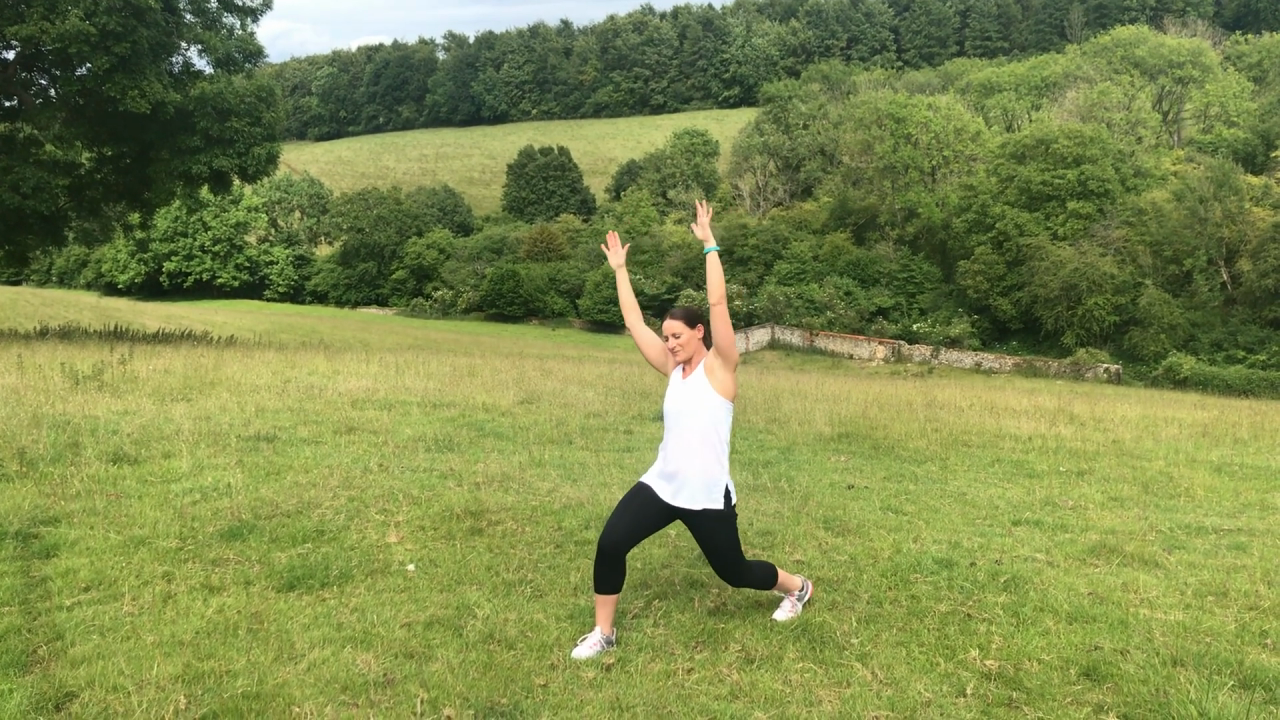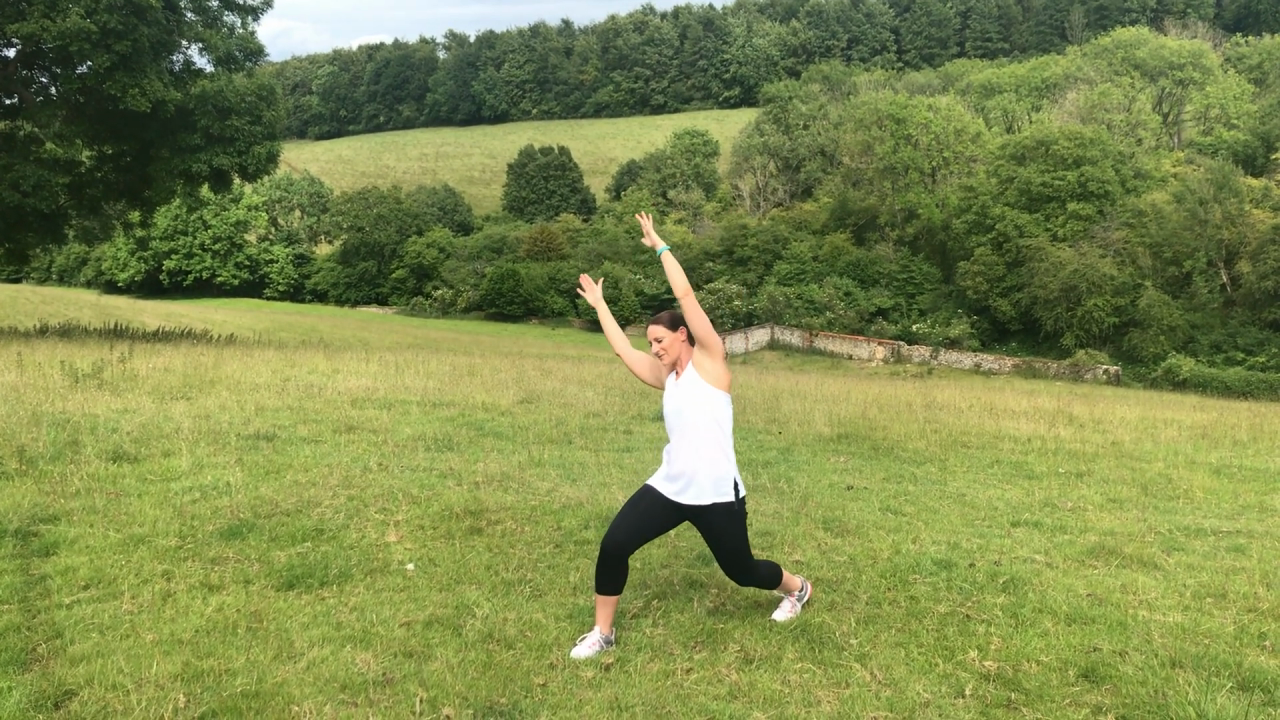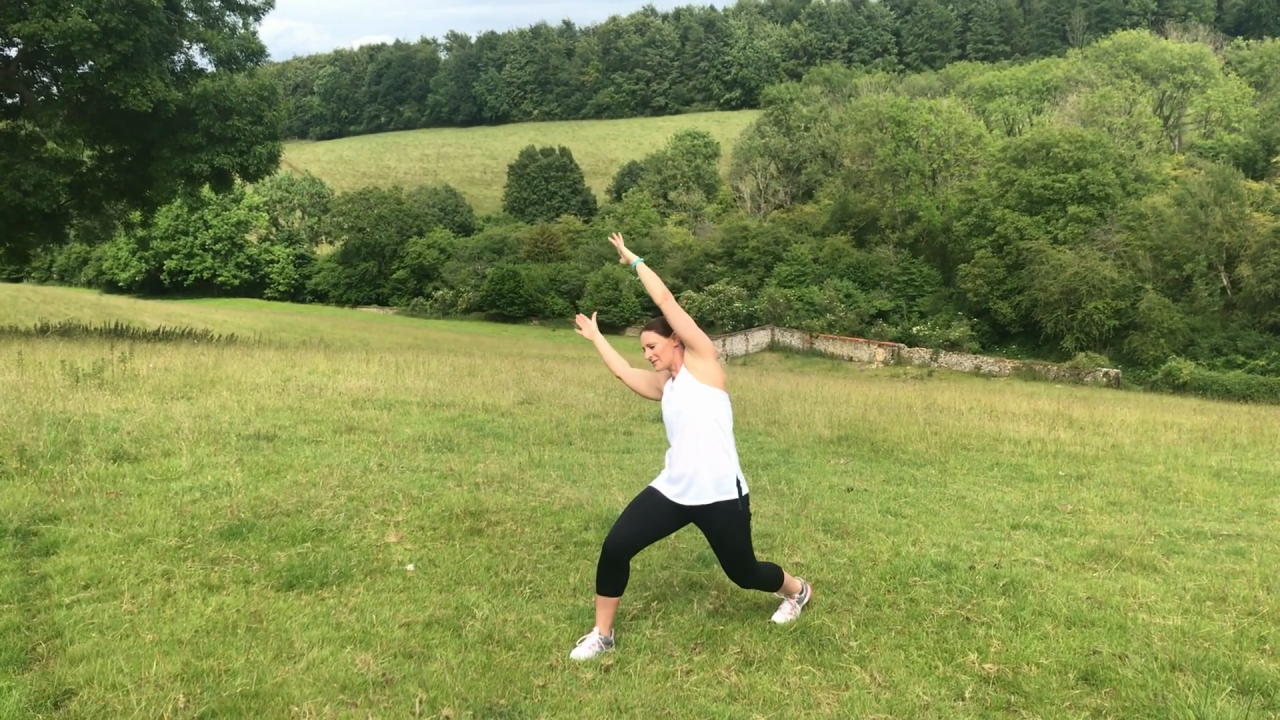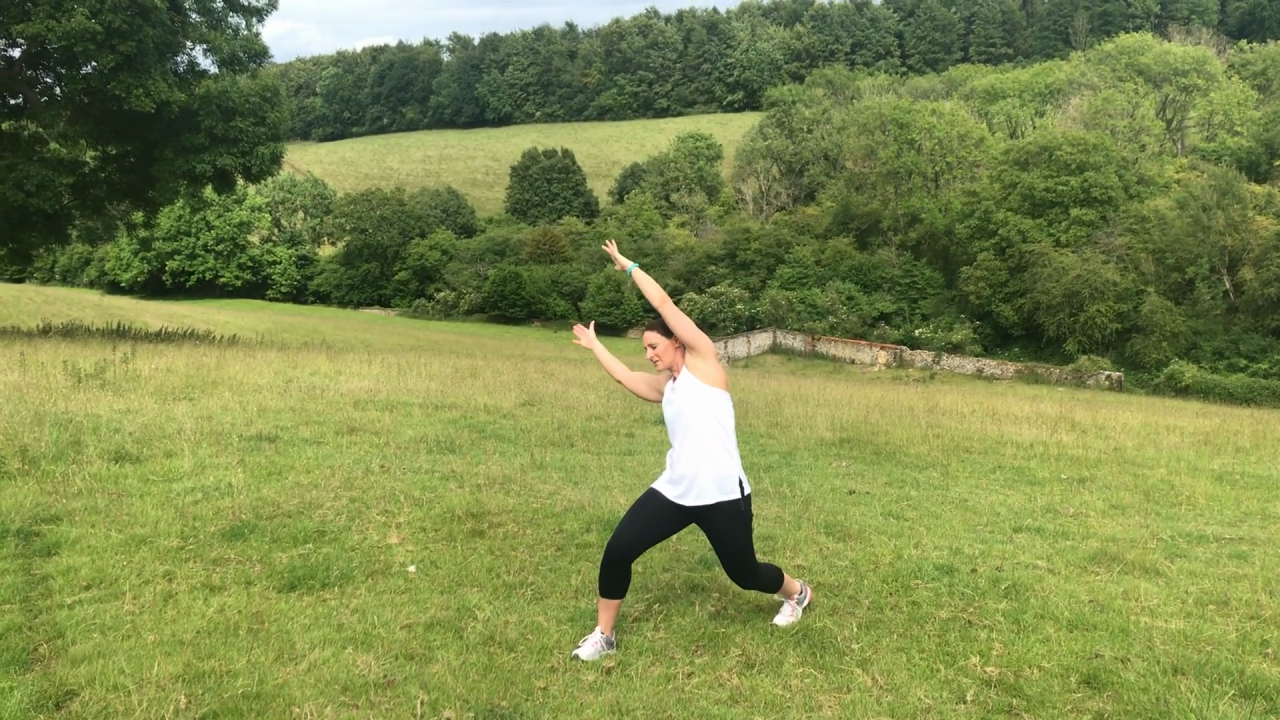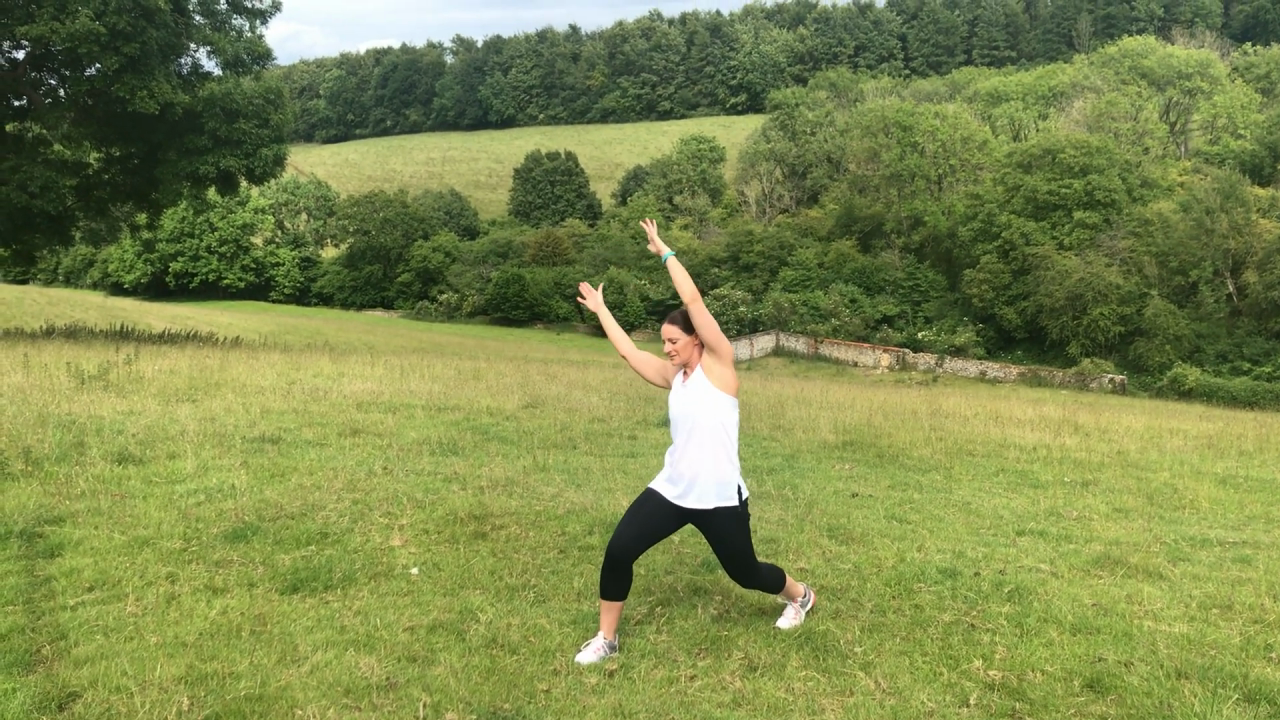
dt=0.3s
person 1, frame 1
left shoulder: (720, 366)
right shoulder: (673, 368)
left elbow: (718, 303)
right elbow: (635, 322)
left wrist: (709, 244)
right wrist: (620, 269)
left hip: (708, 496)
right hip: (662, 486)
left knee: (734, 572)
right knee: (610, 544)
left ankle: (797, 587)
right ankle: (603, 633)
person 1, frame 2
left shoulder: (709, 360)
right shoulder: (666, 376)
left elbow: (685, 296)
right elbow: (624, 348)
left wrist: (658, 245)
right wrist: (598, 304)
left hip: (717, 493)
right hip: (670, 488)
left knee: (741, 571)
right knee: (613, 546)
left ankle: (797, 588)
right ankle: (602, 633)
person 1, frame 3
left shoulder: (702, 360)
right shoulder: (664, 384)
left elbow: (666, 301)
right elbow: (622, 370)
left wrist: (632, 259)
right wrist: (594, 334)
left hip: (720, 493)
right hip: (673, 490)
left knee: (743, 572)
right knee: (614, 547)
left ankle: (797, 590)
right ankle: (602, 634)
person 1, frame 4
left shoulder: (703, 361)
right shoulder: (665, 385)
left elbow: (664, 304)
right elbow: (621, 373)
left wrist: (629, 266)
right wrist: (592, 342)
left hip: (722, 494)
right hip: (675, 490)
left knee: (745, 574)
right knee: (617, 550)
left ankle: (798, 592)
right ankle: (603, 635)
person 1, frame 5
left shoulder: (718, 364)
right shoulder: (674, 376)
left elbow: (693, 301)
right elbow: (629, 351)
left wrist: (664, 251)
right wrist: (600, 309)
left hip: (719, 497)
right hip: (672, 490)
left knee: (745, 573)
right knee: (618, 552)
left ankle: (800, 595)
right ankle: (606, 638)
